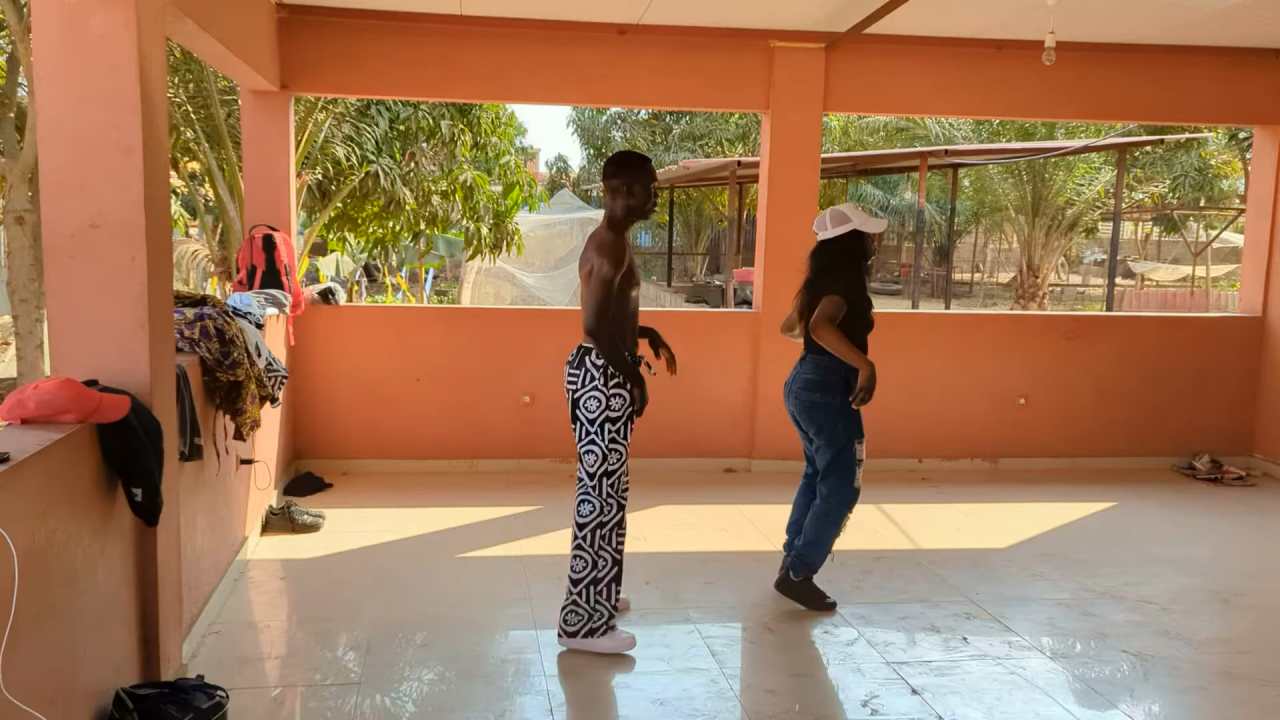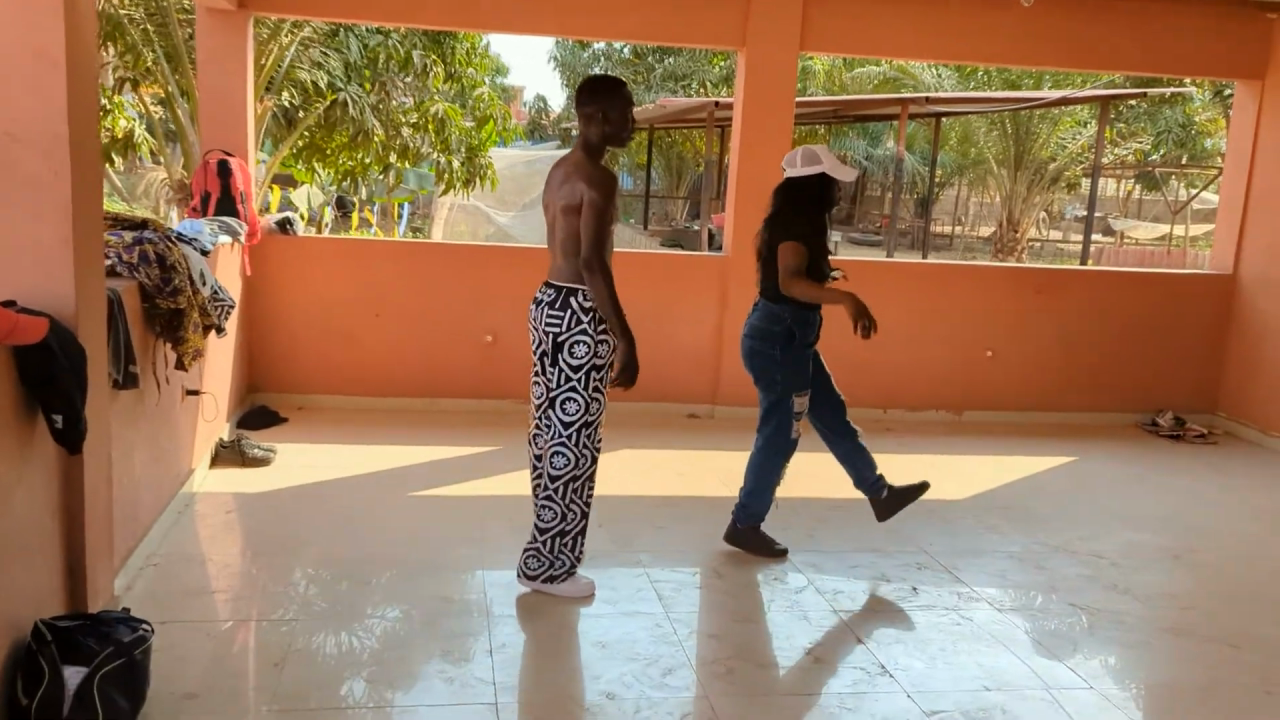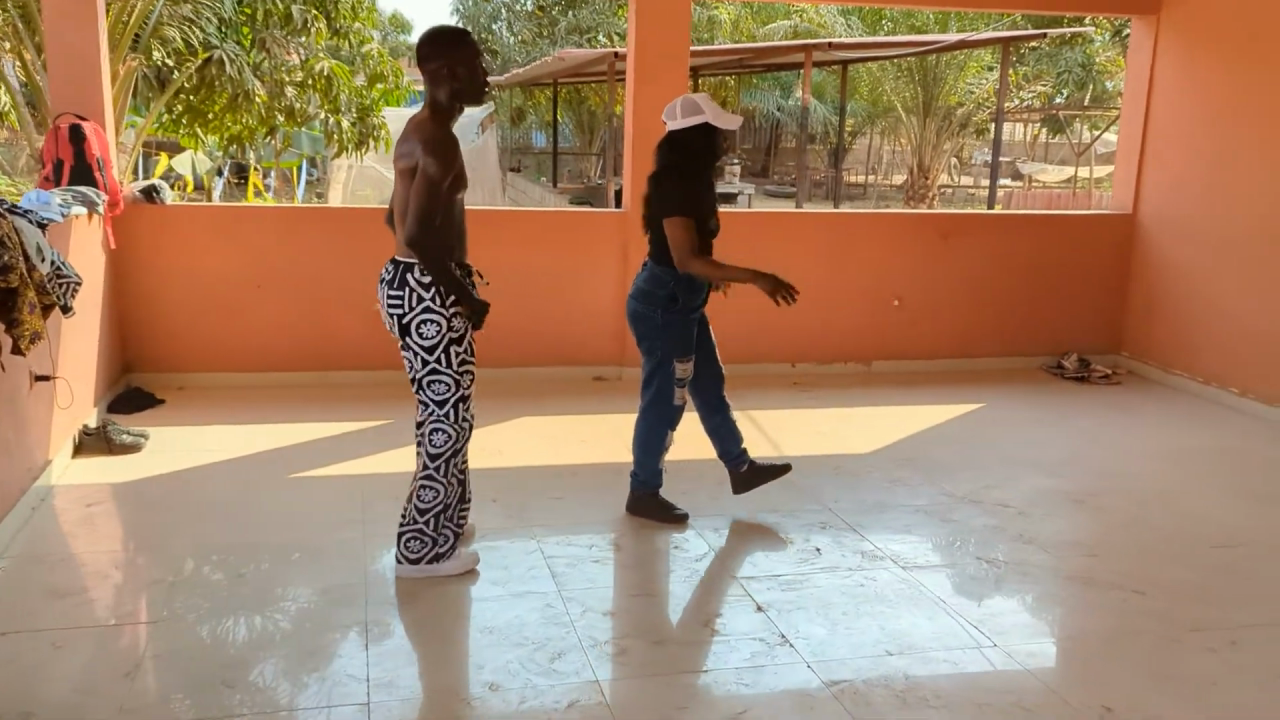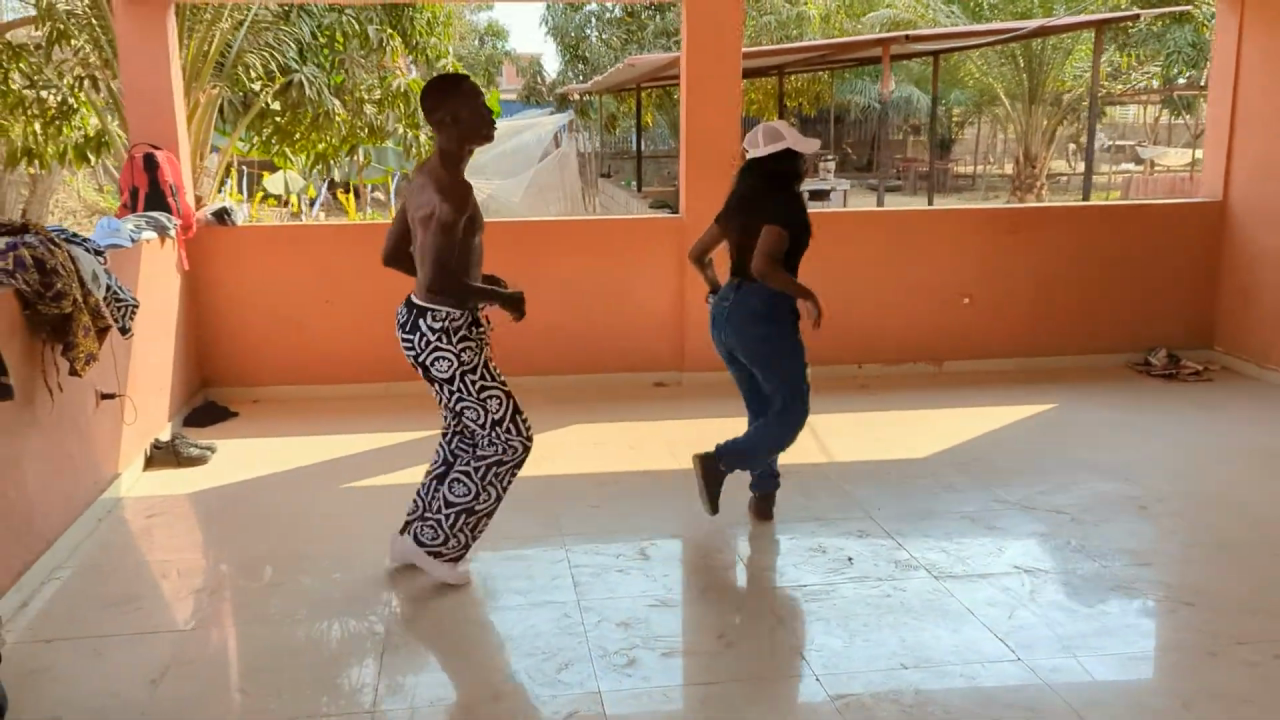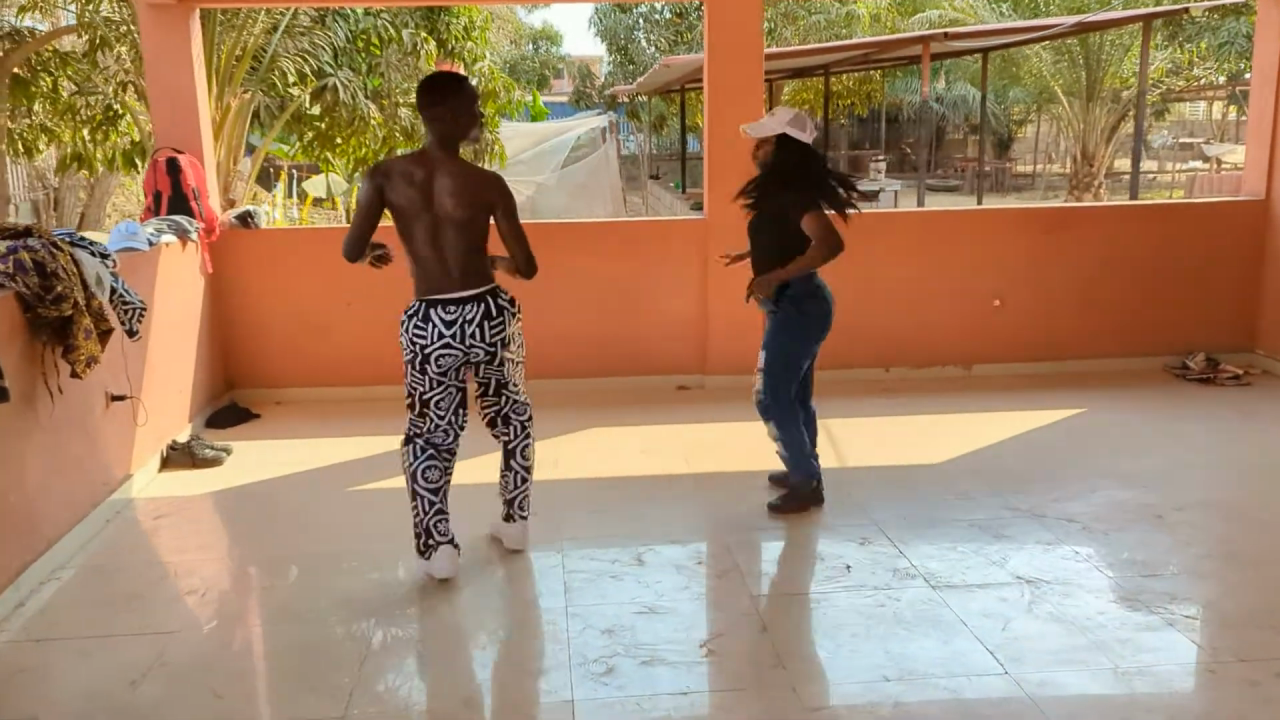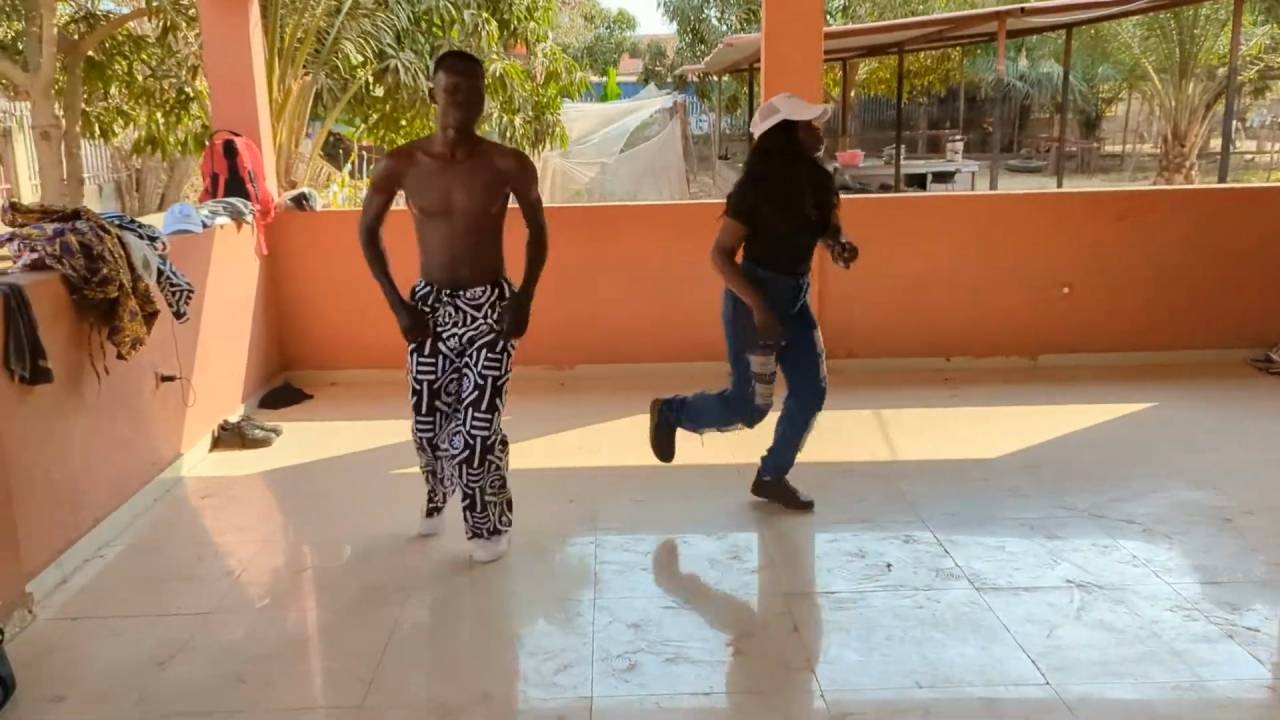
dt=0.7s
person 1, frame 1
left shoulder: (610, 242)
right shoulder: (610, 246)
right elbow: (595, 325)
left wrist: (650, 335)
right wrist: (633, 378)
left hip: (605, 373)
right hip: (601, 376)
left knee: (599, 490)
right knee: (602, 495)
left ankle: (591, 595)
right ankle: (583, 622)
person 1, frame 2
left shoulder: (561, 169)
right shoulder: (598, 179)
right elbow: (592, 262)
right wrist: (624, 339)
left hip: (551, 303)
right hip: (579, 314)
left knee: (552, 431)
right knee: (575, 442)
left ankle: (548, 549)
right ankle: (547, 566)
person 1, frame 3
left shoulder: (420, 131)
right shoulder: (437, 141)
right elbow: (417, 235)
left wrist: (457, 282)
right wrist: (467, 296)
left hip: (414, 286)
right hip: (425, 292)
left knee: (442, 411)
right knee: (450, 418)
left ankle: (437, 522)
right ankle: (423, 549)
person 1, frame 4
left shoulder: (428, 177)
right shoulder: (452, 189)
left elbow: (391, 256)
right elbow: (435, 283)
right wrist: (498, 297)
left hip: (433, 322)
right hip: (443, 329)
left knee: (469, 435)
right knee: (508, 438)
left ankle: (424, 538)
right ankle: (429, 543)
person 1, frame 5
left shoulder: (384, 176)
right shoulder: (487, 184)
left elbow: (352, 252)
right elbow: (527, 267)
left wrist: (377, 248)
left hip: (430, 322)
right hip: (490, 313)
left knee: (431, 438)
right knee: (509, 414)
left ankle: (439, 547)
right ankle: (514, 521)
person 1, frame 6
left shoulder: (510, 164)
right shoulder: (400, 163)
left elbow: (537, 233)
right elbow: (367, 232)
left wrist: (523, 300)
right wrist: (398, 304)
left hip: (489, 307)
right hip: (429, 304)
left knee: (478, 427)
right knee: (430, 423)
left ankle: (488, 525)
right ankle: (441, 499)
person 2, frame 1
left shoulder: (822, 280)
right shoulder: (842, 282)
left elbow: (789, 326)
right elbow: (819, 327)
right wrist: (863, 362)
left hip: (805, 384)
right hip: (828, 391)
left knee: (819, 477)
right knee: (841, 488)
left ankle: (794, 558)
right ankle: (797, 575)
person 2, frame 2
left shoulder: (793, 223)
right shoulder: (794, 225)
right elbow: (789, 282)
left wrist: (820, 275)
right wrist: (848, 299)
left hip: (790, 336)
right hip: (776, 339)
left knee: (833, 416)
right knee: (779, 435)
left ankle: (880, 493)
right ankle: (744, 526)
person 2, frame 3
left shoulder: (690, 182)
right shoulder: (673, 185)
right elbow: (685, 261)
left wrist: (734, 272)
right wrist: (753, 276)
left hip: (681, 302)
right hip: (664, 303)
left knee: (708, 385)
right knee: (665, 399)
left ankle: (741, 467)
right ankle: (643, 494)
person 2, frame 4
left shoulder: (743, 201)
right shoulder: (784, 204)
left elbow: (696, 254)
right elbow: (764, 266)
left wrist: (717, 290)
right wrist: (806, 293)
left hip: (725, 314)
right hip: (762, 318)
left knee: (764, 408)
right knee: (789, 413)
left ankle: (763, 491)
right ankle: (718, 461)
person 2, frame 5
left shoulder: (797, 192)
right shoulder: (776, 191)
left elbow: (828, 243)
left wrist: (775, 277)
right wrist: (750, 255)
left hip: (798, 307)
right hip: (788, 307)
left knee: (770, 397)
right knee: (793, 393)
left ankle: (806, 482)
right ankle: (802, 473)
person 2, frame 6
left shoulder: (815, 181)
right shoulder: (756, 188)
left elbow: (829, 228)
right elbow: (721, 254)
left wrist: (839, 247)
right wrist: (759, 306)
left hip: (793, 301)
right hip: (753, 302)
left knee: (811, 393)
right knee: (749, 407)
left ankle: (773, 476)
right ankle: (669, 411)
